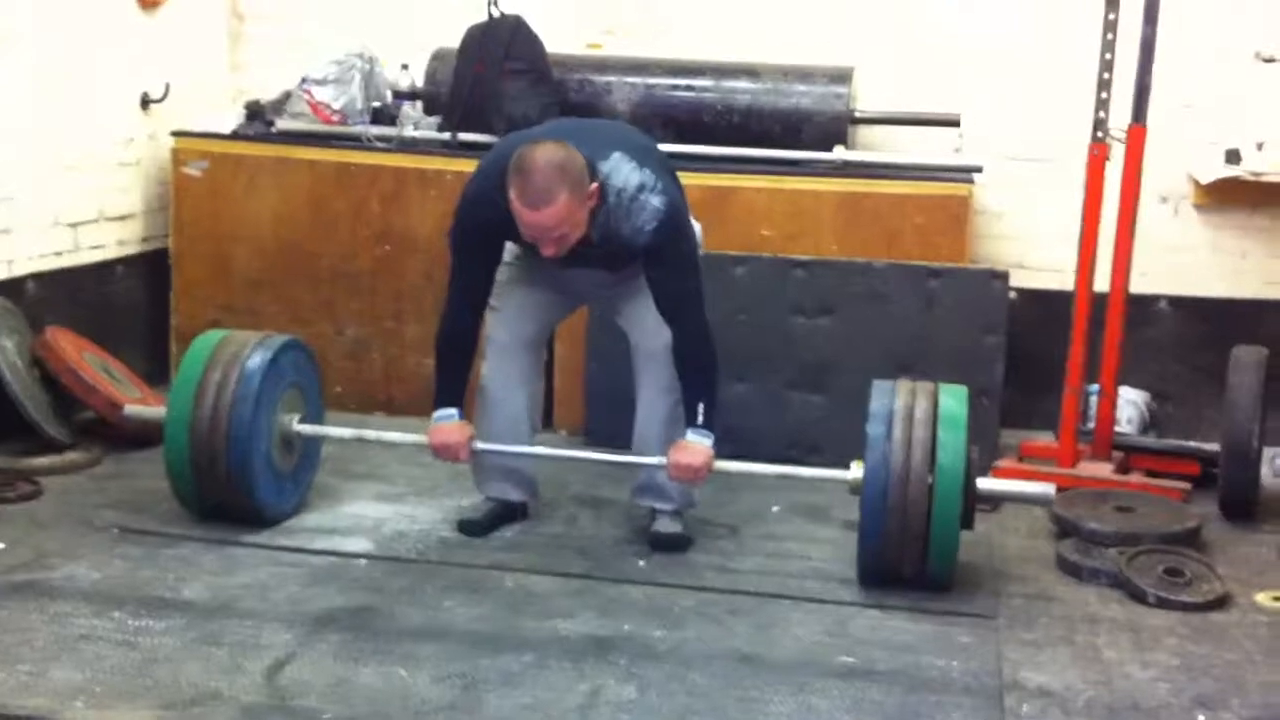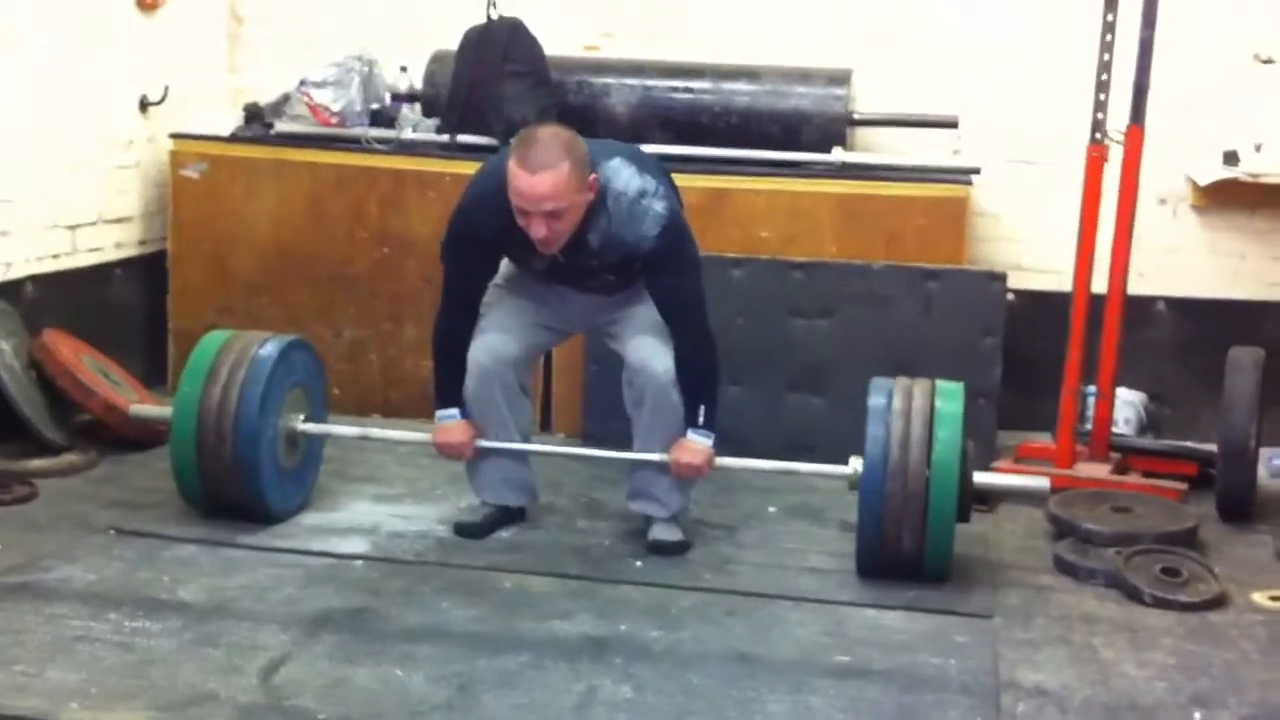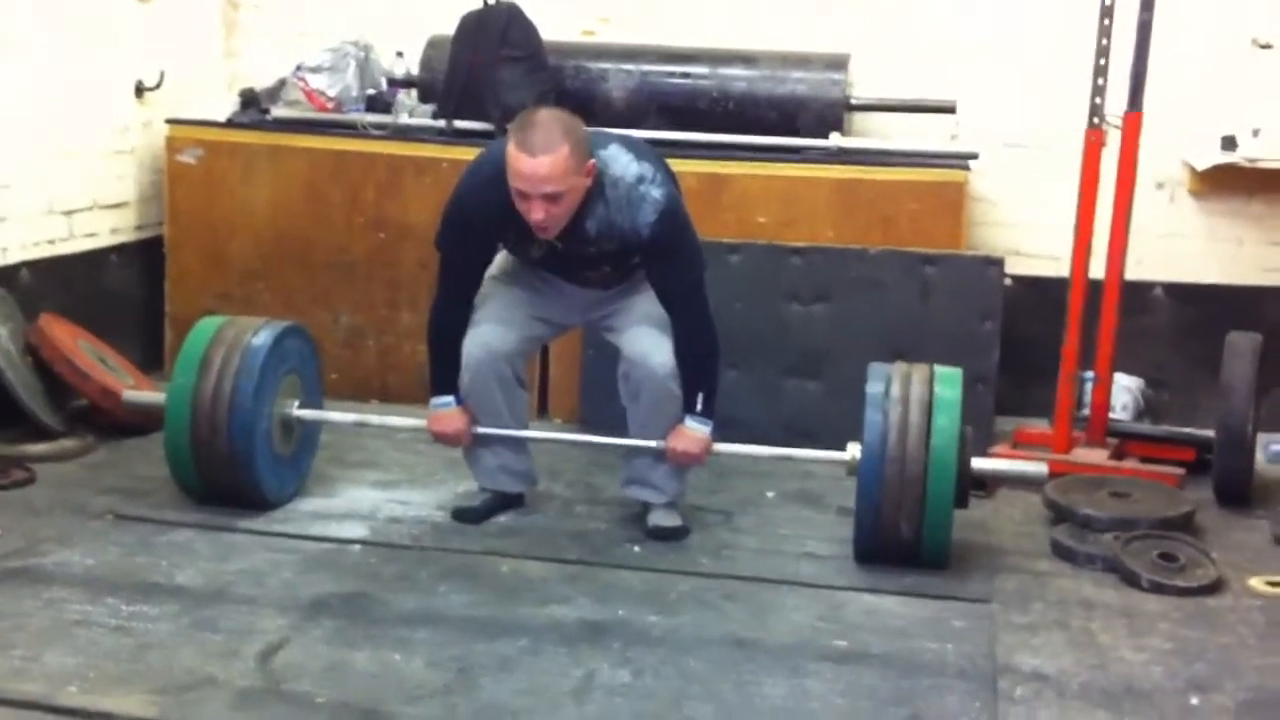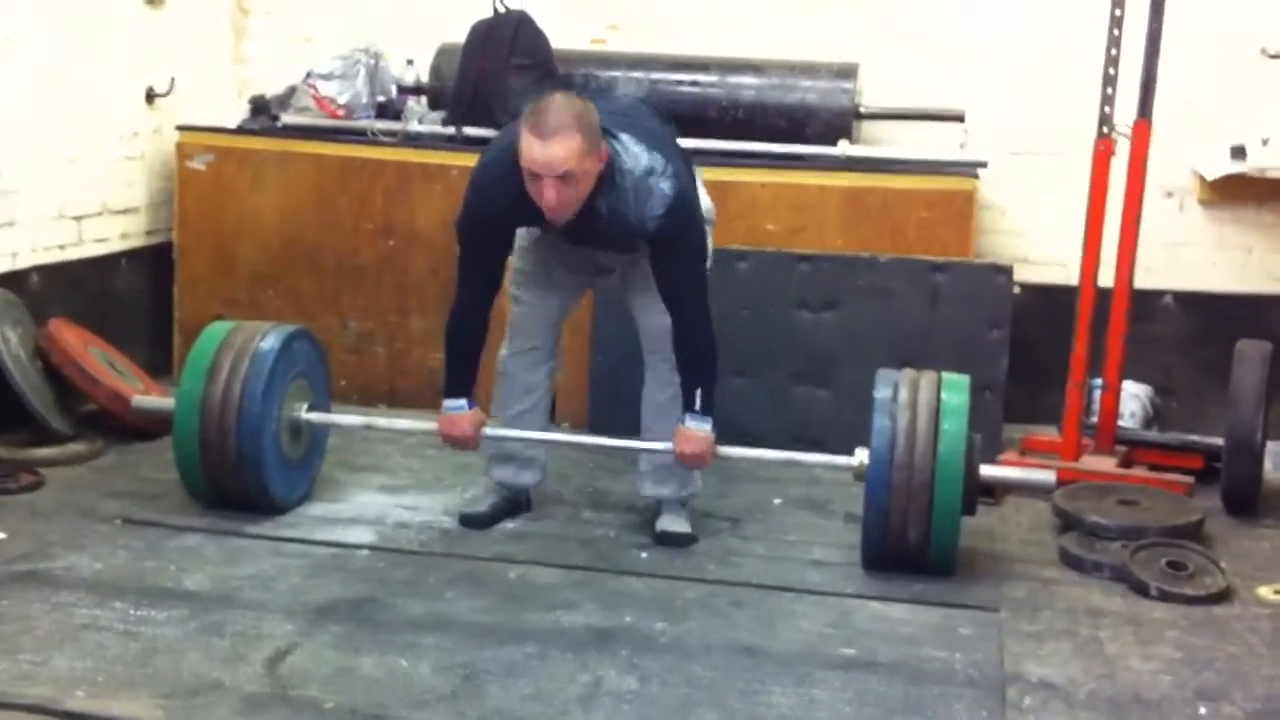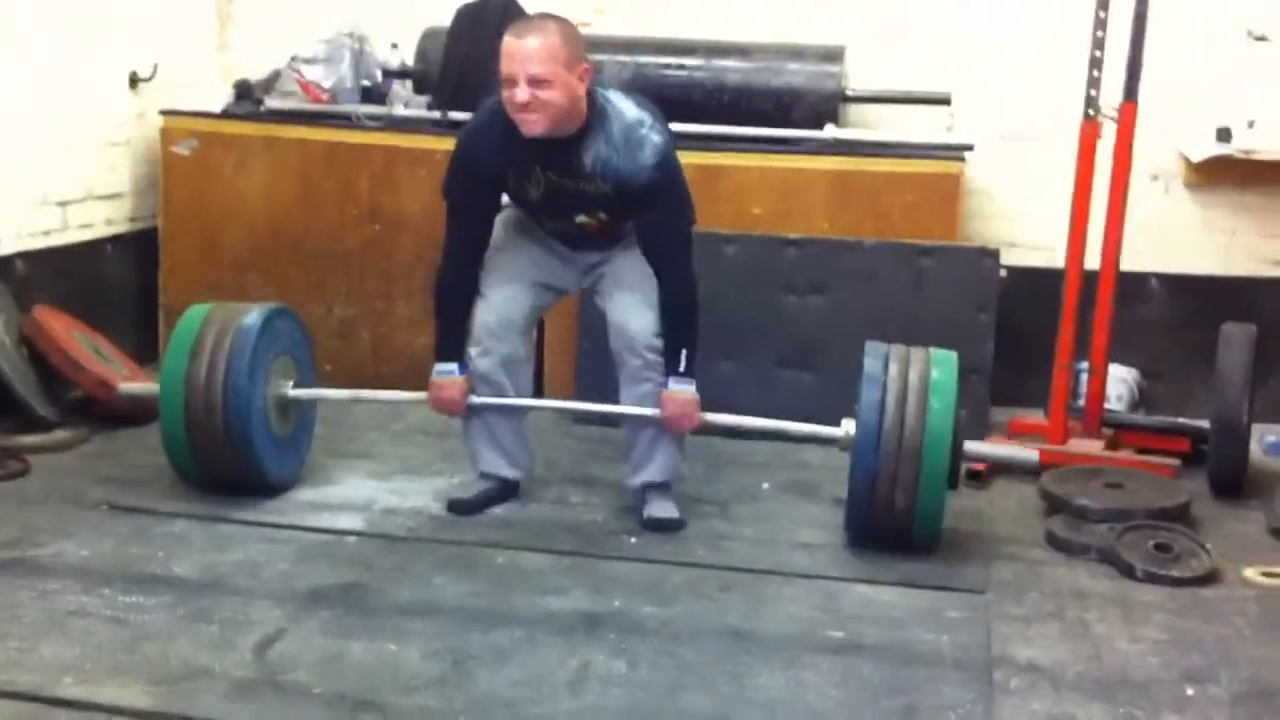
dt=1s
person 1, frame 1
left shoulder: (650, 205)
right shoulder: (487, 192)
left elbow: (688, 321)
right elbow: (465, 303)
left wrist: (699, 432)
right wrist: (447, 411)
left hip: (640, 261)
left knee: (660, 346)
right knee: (506, 340)
left ankle: (664, 501)
right ankle: (505, 491)
person 1, frame 2
left shoulder: (646, 209)
right shoulder: (484, 199)
left elbow: (690, 324)
right elbow: (457, 308)
left wrist: (699, 431)
right wrist: (450, 410)
left hip: (636, 289)
right hip: (537, 284)
left knee: (659, 368)
right knee: (487, 357)
left ankle: (661, 509)
right ankle: (502, 497)
person 1, frame 3
left shoulder: (645, 196)
right shoulder: (482, 186)
left elbow: (690, 309)
right elbow: (453, 295)
left wrist: (698, 418)
right wrist: (444, 397)
left hip: (634, 281)
right hip: (534, 274)
left knee: (658, 363)
right knee: (481, 352)
left ankle: (658, 494)
right ankle: (502, 482)
person 1, frame 4
left shoulder: (660, 188)
right shoulder: (497, 175)
left elbow: (689, 308)
right elbow: (474, 294)
left wrist: (698, 417)
right wrist: (457, 399)
left hip: (650, 226)
left knee: (665, 340)
right knee: (527, 337)
left ankle: (670, 495)
right ankle: (513, 483)
person 1, frame 5
left shoulder: (639, 141)
right shoulder: (485, 137)
left elbow: (673, 264)
right elbow: (462, 252)
left wrist: (681, 378)
right wrist: (448, 362)
left hip: (627, 241)
right hip: (535, 233)
left knee: (642, 336)
right knee: (494, 326)
left ankle: (655, 485)
right ankle: (499, 472)
